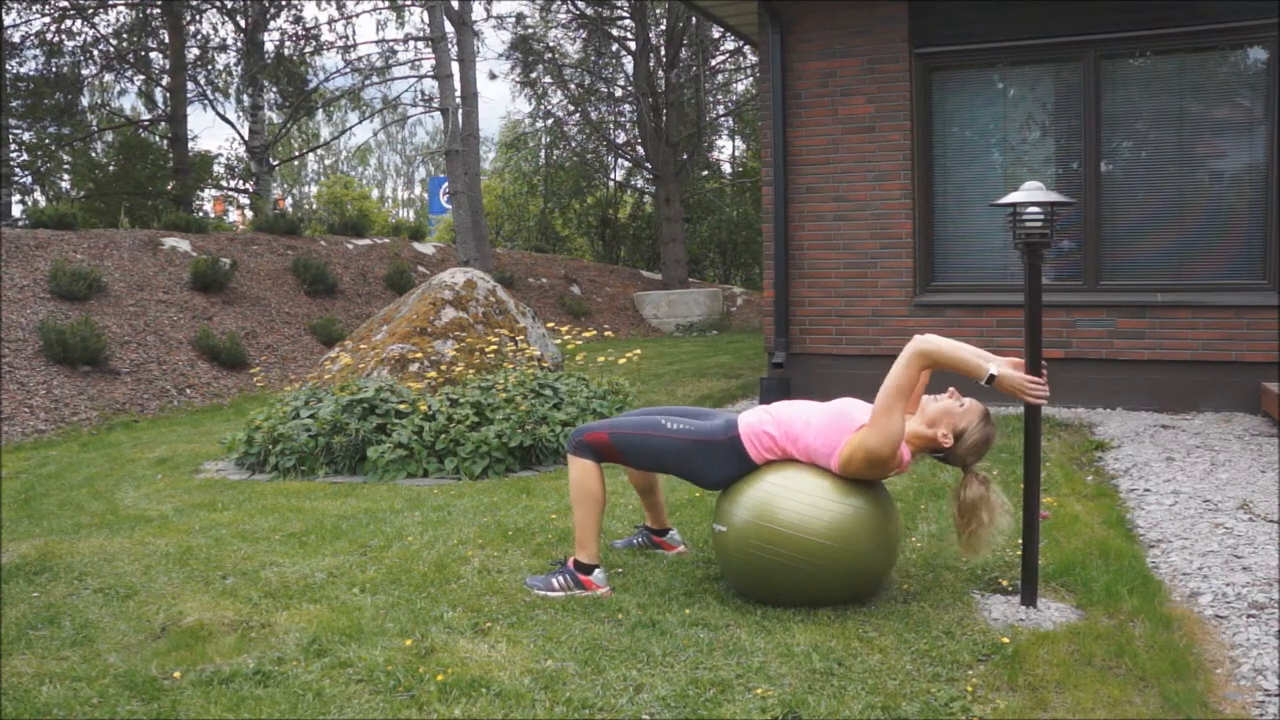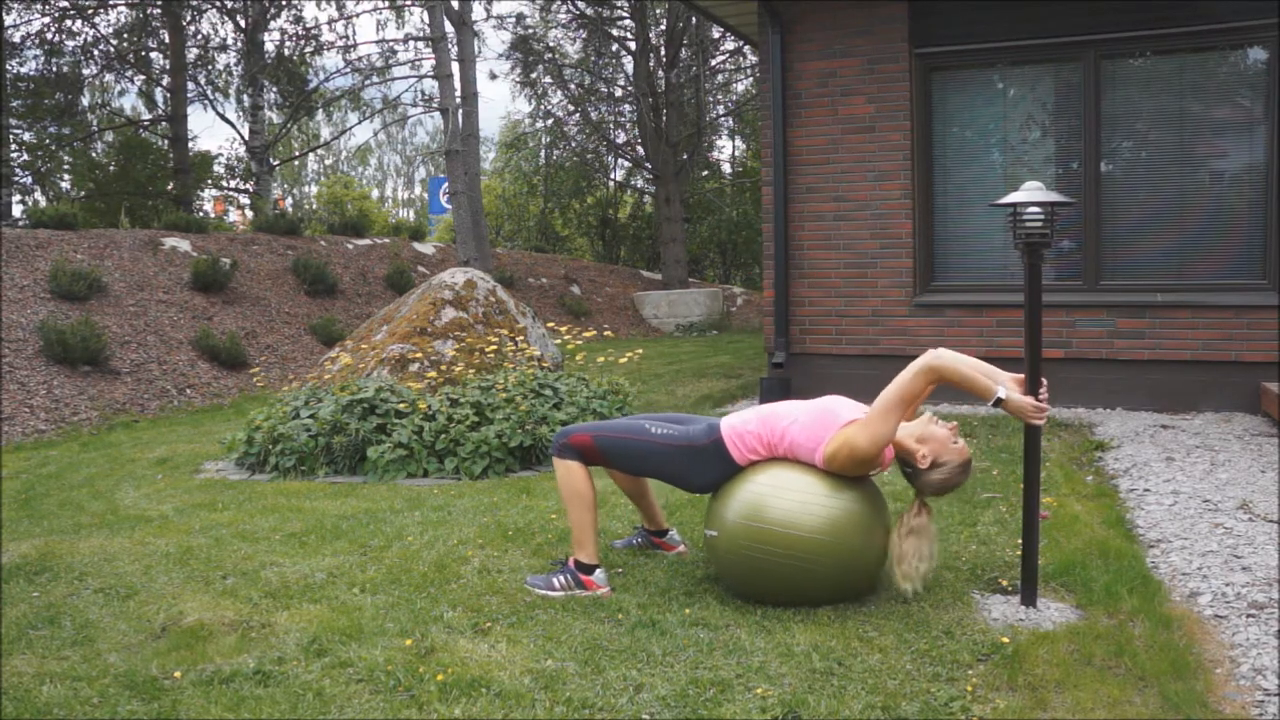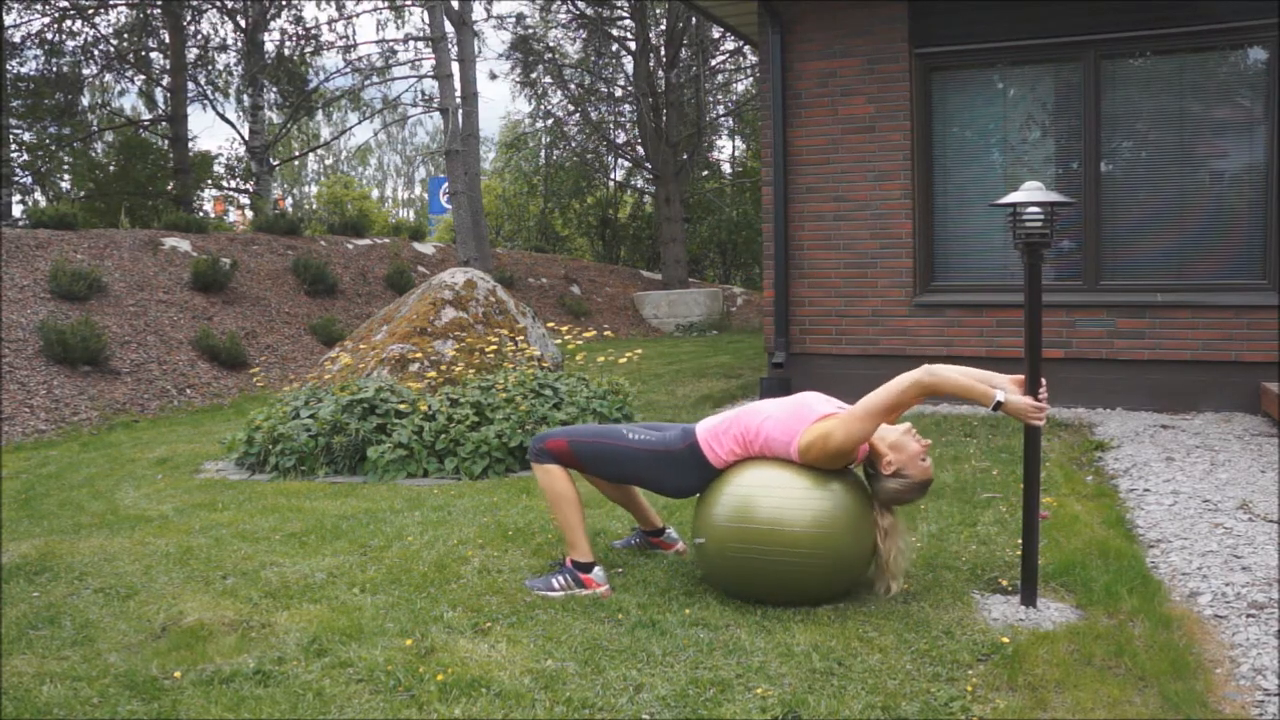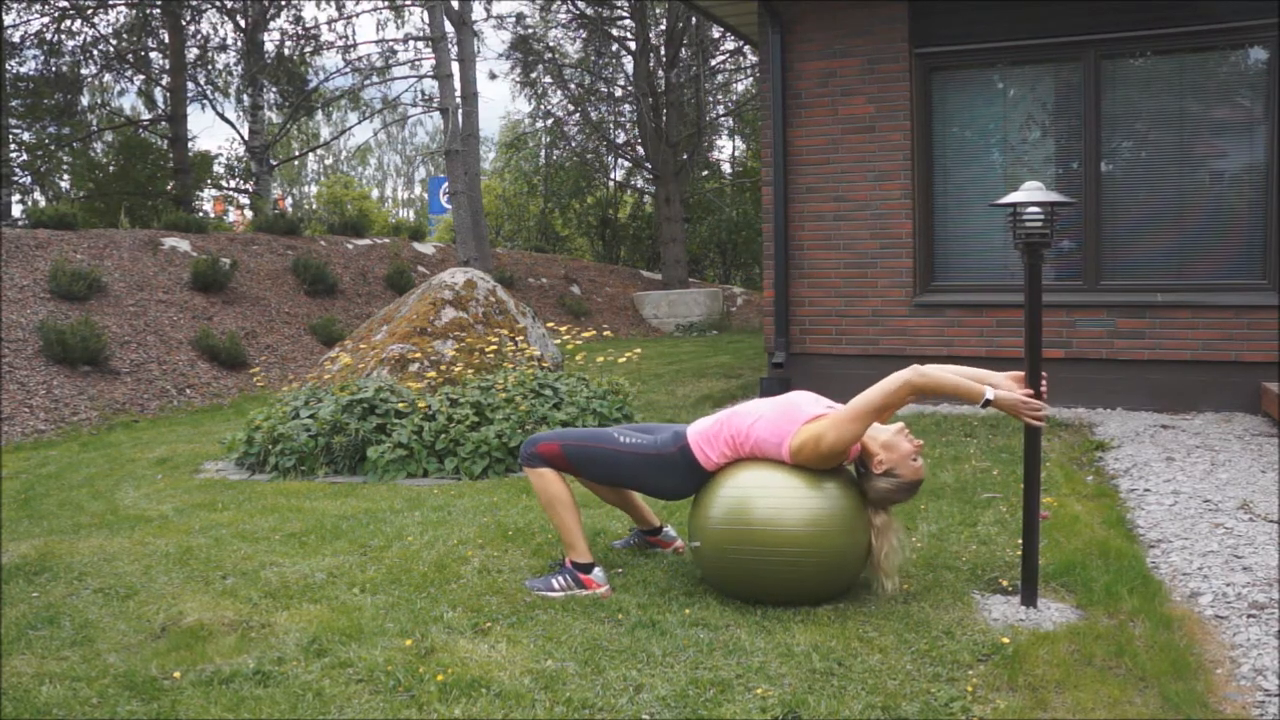
dt=0.4s
person 1, frame 1
left shoulder: (880, 451)
right shoulder: (904, 430)
left elbow: (919, 348)
right elbow: (925, 349)
left wrist: (994, 375)
right wrist: (997, 364)
left hip: (726, 448)
right hip: (740, 428)
left knee: (584, 441)
right knee: (623, 424)
left ankle: (585, 573)
right ankle: (660, 533)
person 1, frame 2
left shoulder: (863, 450)
right shoulder: (886, 433)
left elbow: (930, 365)
right elbow: (934, 361)
left wrist: (1003, 397)
right wrist: (1006, 380)
left hip: (712, 452)
right hip: (723, 433)
left knee: (568, 443)
right knee: (606, 436)
left ankle: (586, 572)
right ankle: (659, 533)
person 1, frame 3
left shoulder: (839, 445)
right shoulder: (863, 434)
right elbow: (926, 376)
right wrist: (1005, 382)
left hip: (689, 456)
right hip: (698, 440)
left knee: (546, 448)
right knee: (585, 447)
left ankle: (582, 572)
right ankle: (656, 533)
person 1, frame 4
left shoulder: (831, 444)
right shoulder: (860, 432)
right elbow: (915, 380)
right wrist: (995, 380)
left hip: (682, 459)
right hip: (689, 440)
left knee: (538, 452)
right knee: (578, 449)
left ankle: (582, 572)
right ankle: (652, 532)
